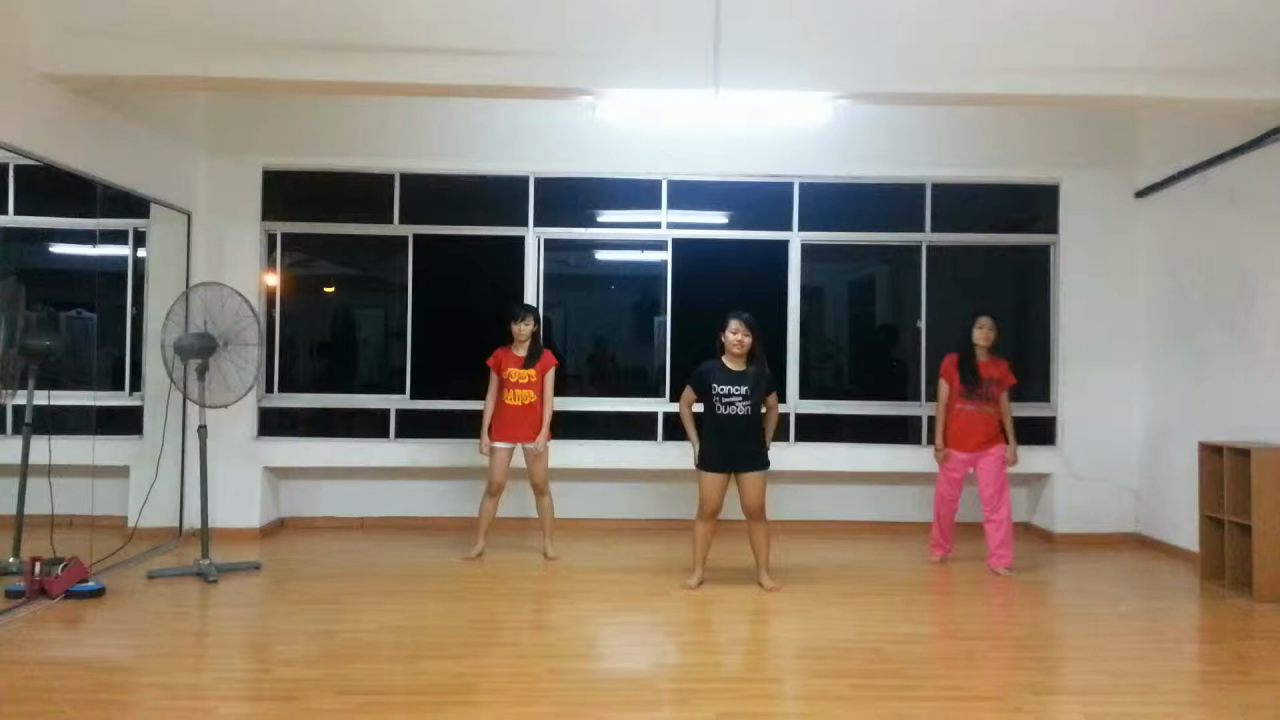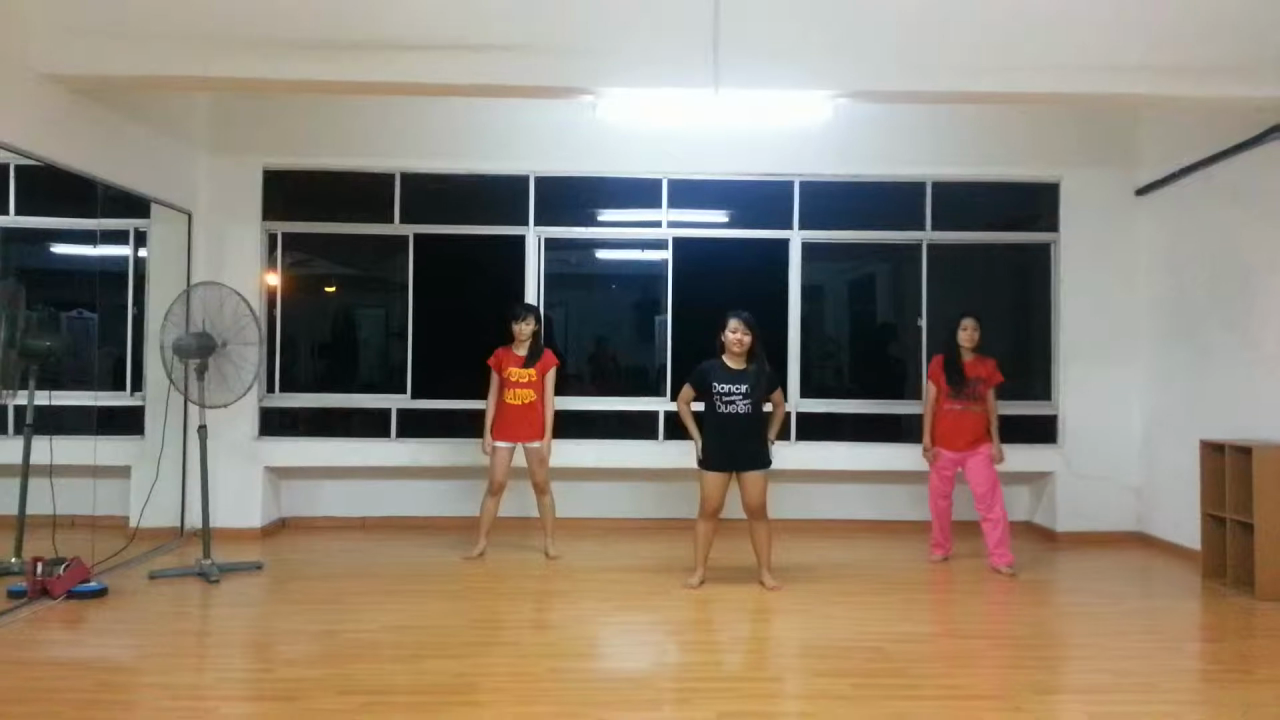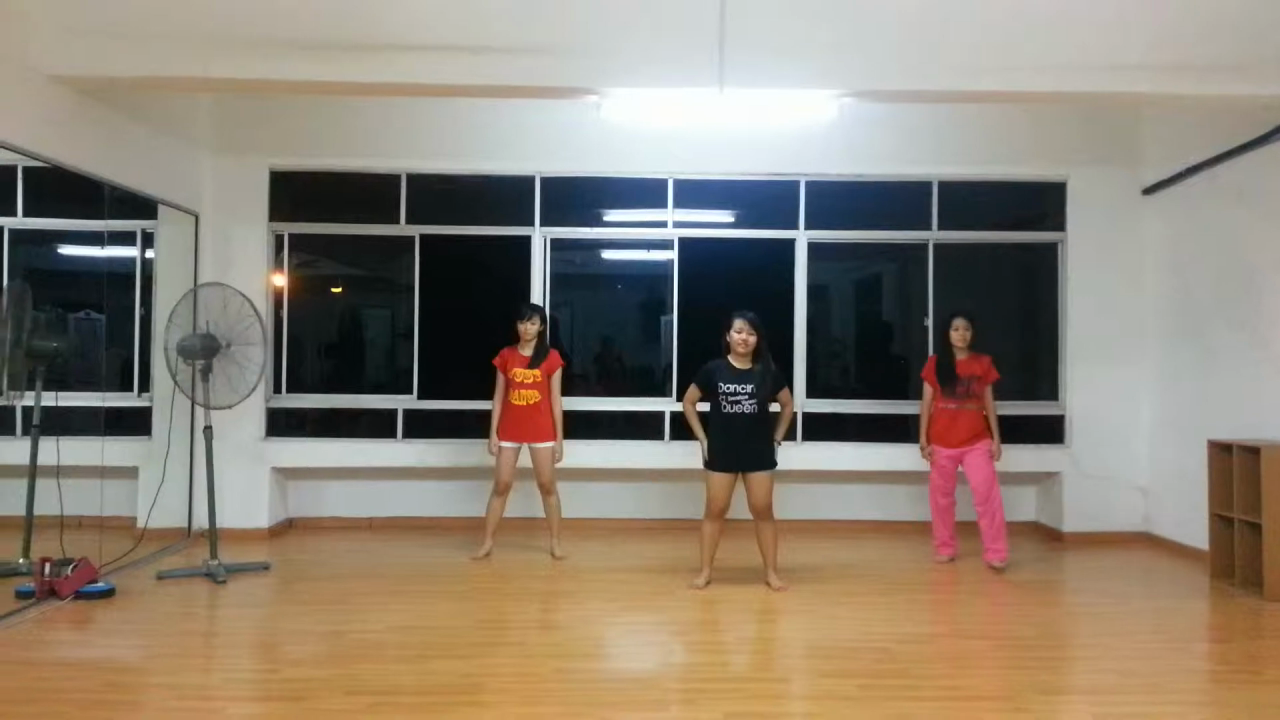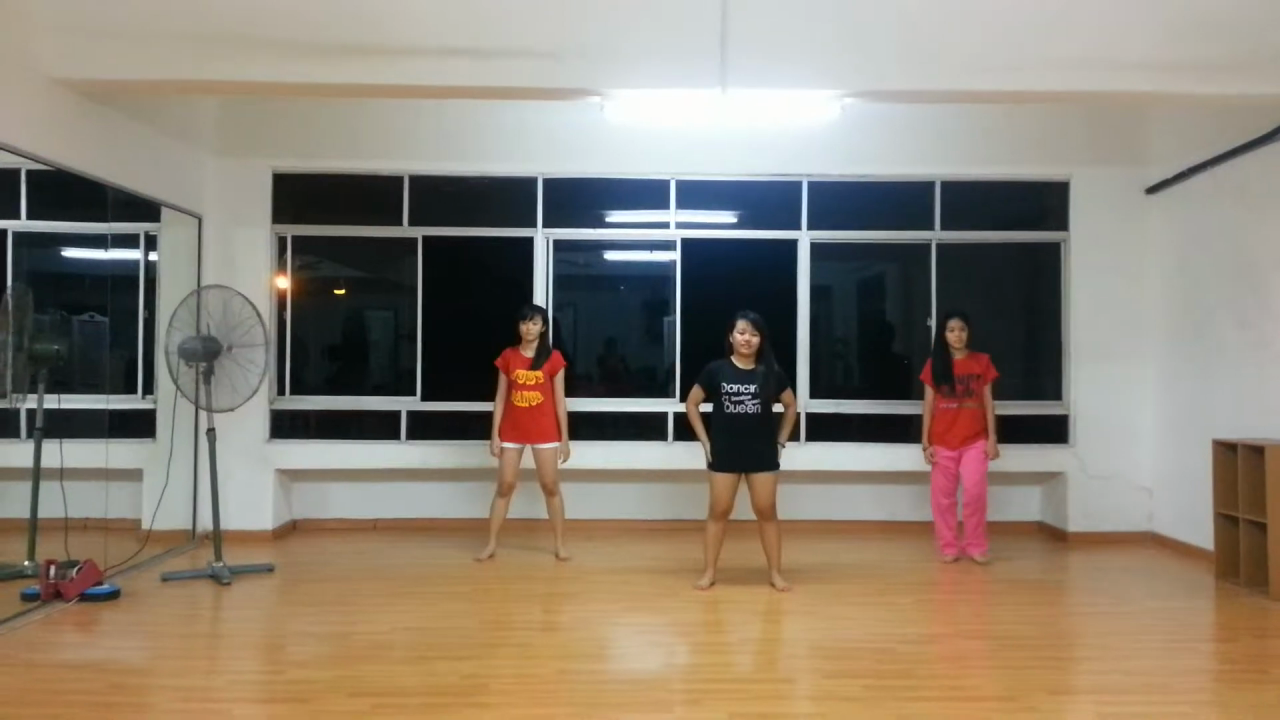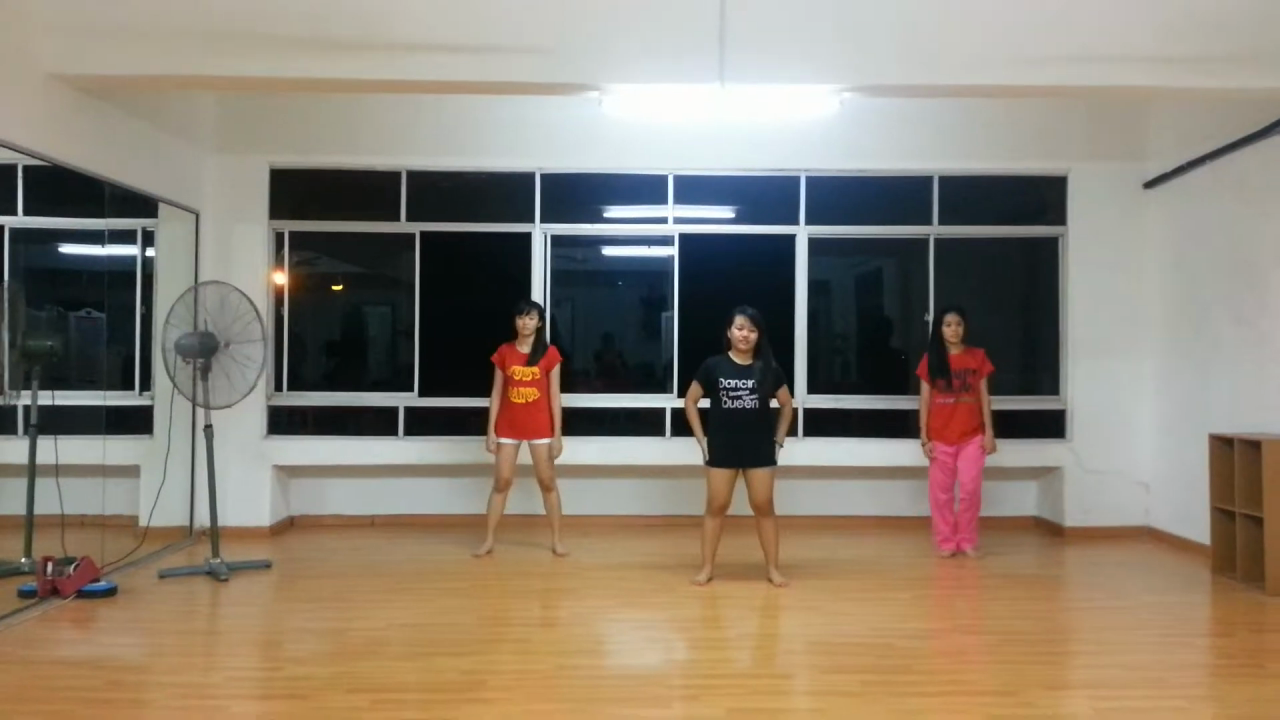
dt=0.2s
person 1, frame 1
left shoulder: (760, 373)
right shoulder: (707, 371)
left elbow: (772, 410)
right elbow: (685, 405)
left wrist: (765, 442)
right wrist: (696, 442)
left hip: (752, 454)
right hip: (714, 453)
left knee: (755, 512)
right knee: (708, 511)
left ankle: (763, 573)
right ankle: (698, 571)
person 1, frame 2
left shoulder: (762, 372)
right shoulder: (708, 370)
left elbow: (779, 405)
right elbow: (683, 401)
left wrist: (770, 438)
right wrist: (697, 438)
left hip: (753, 453)
right hip: (715, 452)
left knee: (757, 511)
right knee: (709, 510)
left ankle: (765, 572)
right ankle: (699, 570)
person 1, frame 3
left shoulder: (767, 372)
right shoulder: (713, 370)
left elbow: (788, 404)
right elbow: (688, 402)
left wrist: (776, 439)
right wrist: (703, 439)
left hip: (759, 453)
right hip: (721, 452)
left knee: (763, 511)
right knee: (715, 511)
left ankle: (771, 572)
right ankle: (705, 571)
person 1, frame 4
left shoulder: (771, 372)
right shoulder: (716, 370)
left elbow: (791, 406)
right elbow: (691, 403)
left wrist: (780, 442)
right wrist: (705, 441)
left hip: (762, 454)
right hip: (724, 453)
left knee: (766, 512)
right knee: (719, 511)
left ankle: (775, 573)
right ankle: (709, 572)
person 1, frame 5
left shoulder: (768, 368)
right shoulder: (713, 366)
left elbow: (787, 405)
right elbow: (690, 401)
left wrist: (778, 441)
right wrist: (702, 441)
left hip: (760, 449)
right hip: (721, 449)
left knee: (764, 507)
right knee: (716, 507)
left ankle: (773, 568)
right ankle: (707, 567)
person 2, frame 1
left shoulder: (1001, 367)
right shoulder: (953, 362)
left elbow: (1004, 407)
right elbow: (942, 404)
left wrist: (1011, 443)
right wrist: (939, 442)
left hip: (991, 446)
right hip: (956, 445)
left knee: (996, 503)
right knee: (946, 499)
left ankle: (1000, 559)
right ankle: (940, 548)
person 2, frame 2
left shoulder: (988, 366)
right shoulder: (940, 363)
left elbow: (991, 406)
right elbow: (930, 403)
left wrist: (996, 441)
right wrist: (927, 441)
left hip: (978, 445)
right hip: (944, 444)
left knee: (989, 499)
right knee: (940, 498)
left ankle: (1000, 557)
right ankle: (940, 547)
person 2, frame 3
left shoulder: (983, 363)
right shoulder: (935, 363)
left elbow: (989, 403)
right elbow: (927, 404)
left wrist: (996, 438)
right wrist: (924, 440)
left hip: (976, 441)
right hip: (942, 442)
left knee: (987, 493)
right knee: (942, 496)
left ankle: (995, 552)
right ankle: (945, 548)
person 2, frame 4
left shoulder: (982, 362)
right shoulder: (934, 364)
left elbow: (988, 402)
right elbow: (929, 405)
left wrist: (992, 437)
right wrist: (925, 442)
left hip: (975, 441)
right hip: (942, 442)
left knee: (974, 493)
right knee: (943, 496)
left ankle: (975, 546)
right ankle: (949, 547)
person 2, frame 5
left shoulder: (977, 357)
right shoulder: (930, 360)
left elbow: (984, 396)
right elbow: (925, 401)
left wrist: (989, 432)
right wrist: (924, 436)
left hip: (972, 436)
right hip: (940, 438)
left knee: (970, 489)
right knee: (941, 492)
left ankle: (966, 540)
right ankle: (946, 542)
person 3, frame 1
left shoulder: (545, 358)
right shoulder: (500, 356)
left elbow: (548, 399)
right elbow: (491, 396)
left wrist: (543, 434)
right wrist: (484, 432)
left hip: (533, 431)
right hip: (503, 431)
left knee: (541, 486)
right knee: (494, 486)
left ankle: (548, 542)
right ankle: (480, 542)
person 3, frame 2
left shoulder: (546, 357)
right shoulder: (500, 355)
left elbow: (548, 399)
right elbow: (492, 396)
left wrist: (547, 437)
right wrist: (486, 432)
left hip: (534, 431)
right hip: (504, 430)
left knee: (542, 486)
right knee: (495, 485)
left ankle: (549, 542)
right ankle: (481, 541)
person 3, frame 3
left shoulder: (551, 357)
right shoulder: (506, 355)
left elbow: (556, 400)
right elbow: (498, 397)
left wrist: (559, 438)
right wrist: (493, 433)
left hip: (541, 432)
right hip: (509, 430)
left knee: (547, 486)
right knee: (501, 485)
left ankle: (555, 542)
right ankle: (487, 542)
person 3, frame 4
left shoulder: (553, 358)
right shoulder: (508, 356)
left elbow: (559, 400)
right elbow: (500, 397)
left wrist: (564, 438)
right wrist: (495, 434)
left hip: (544, 432)
right hip: (512, 432)
left knee: (551, 487)
right knee: (505, 486)
left ankle: (559, 543)
right ankle: (491, 543)
person 3, frame 5
left shoulder: (550, 354)
right shoulder: (504, 352)
left elbow: (554, 396)
right elbow: (496, 393)
left wrist: (557, 434)
right wrist: (490, 430)
left hip: (540, 428)
right hip: (508, 427)
left knee: (547, 483)
right knee: (502, 482)
left ankle: (556, 539)
right ankle: (489, 539)
